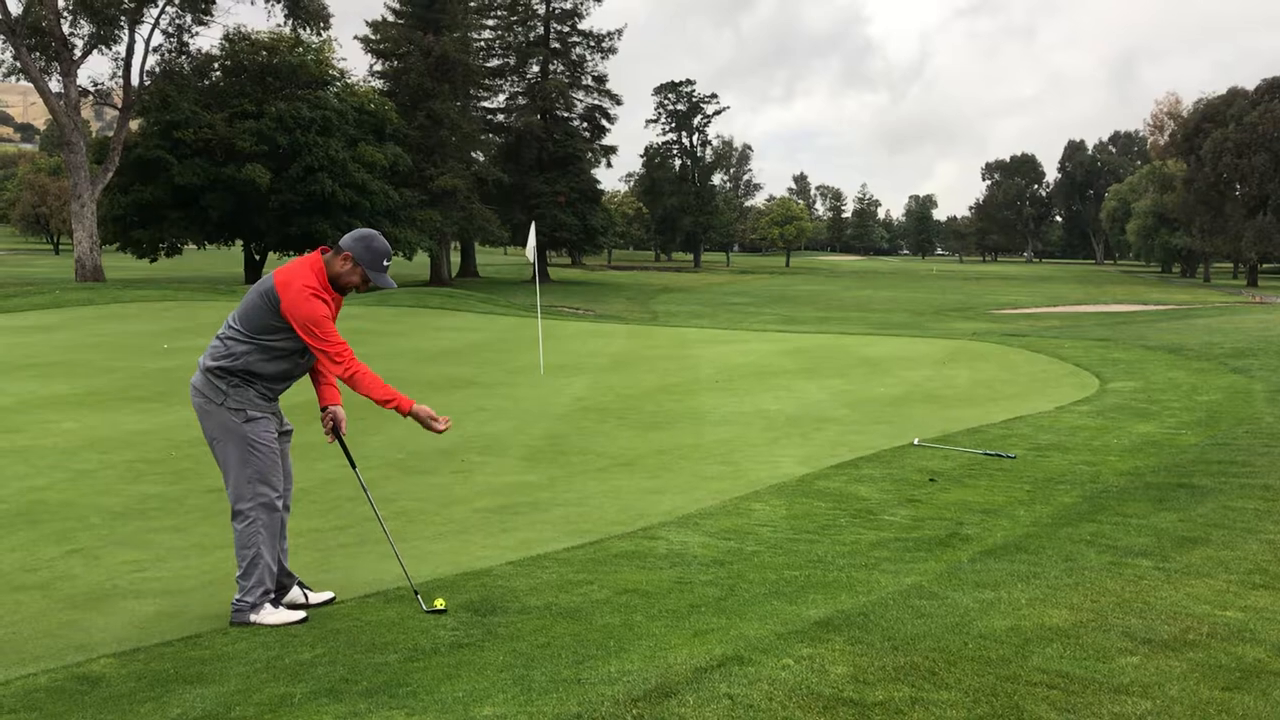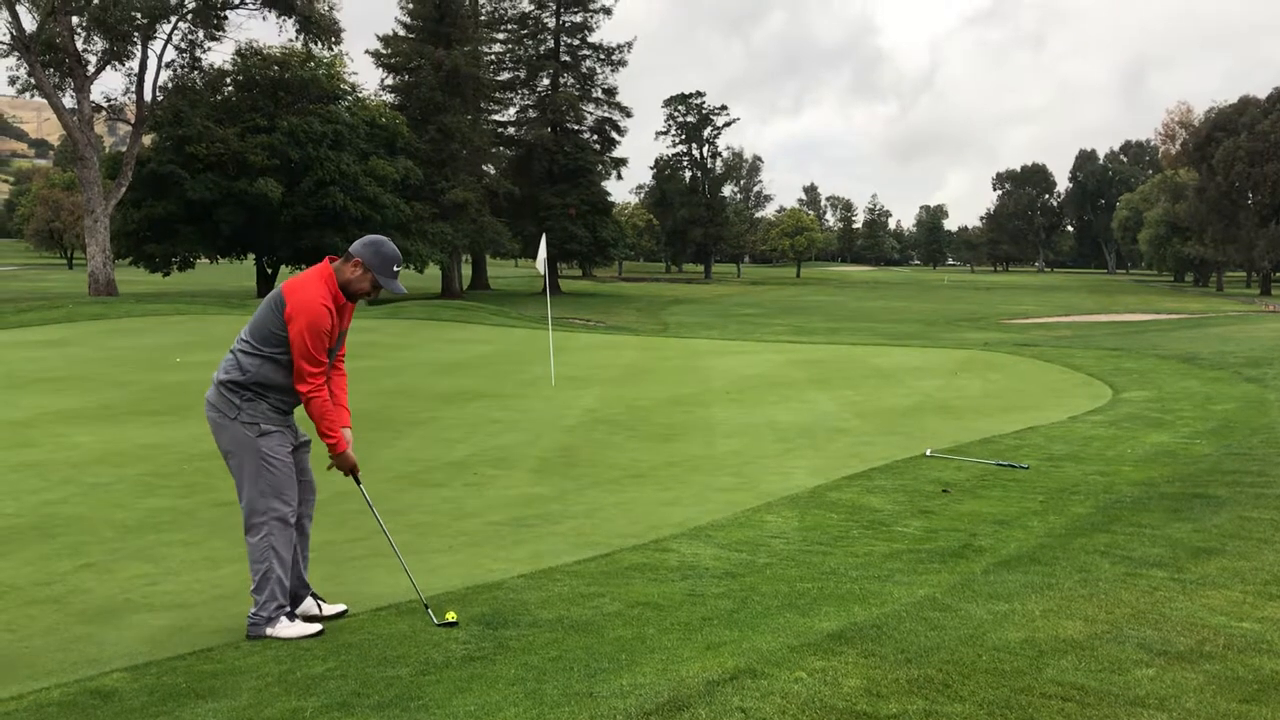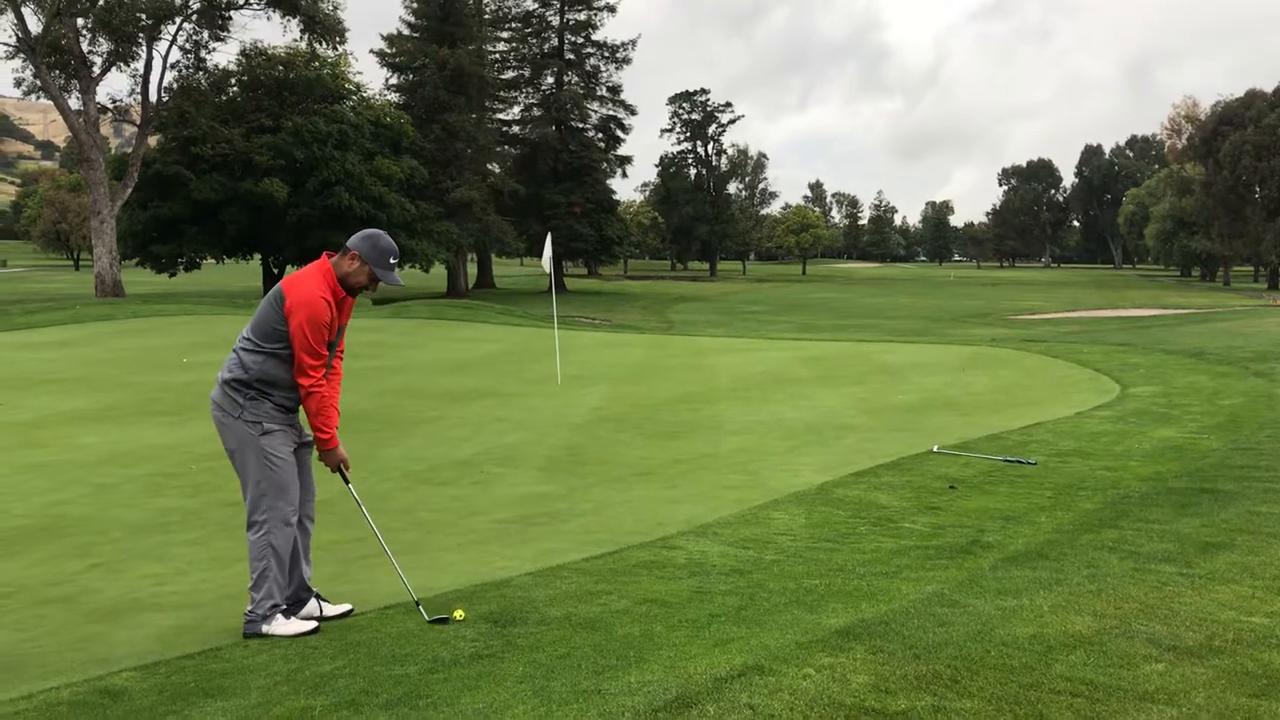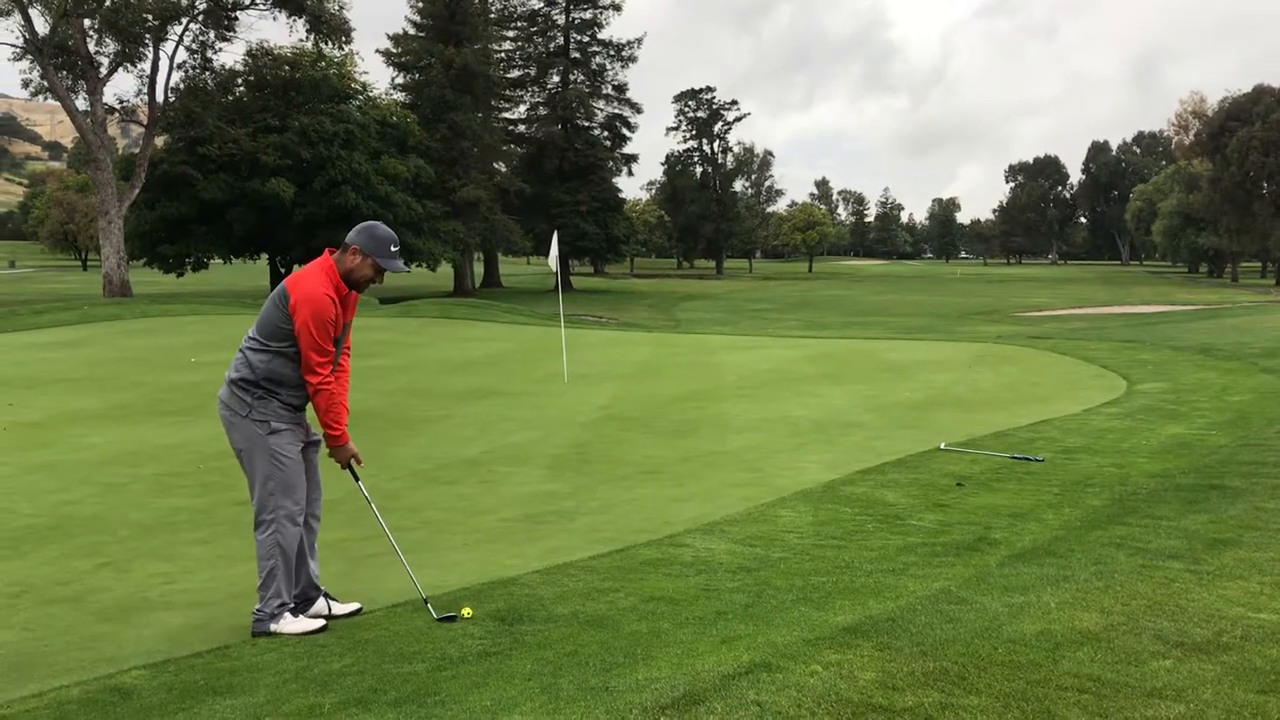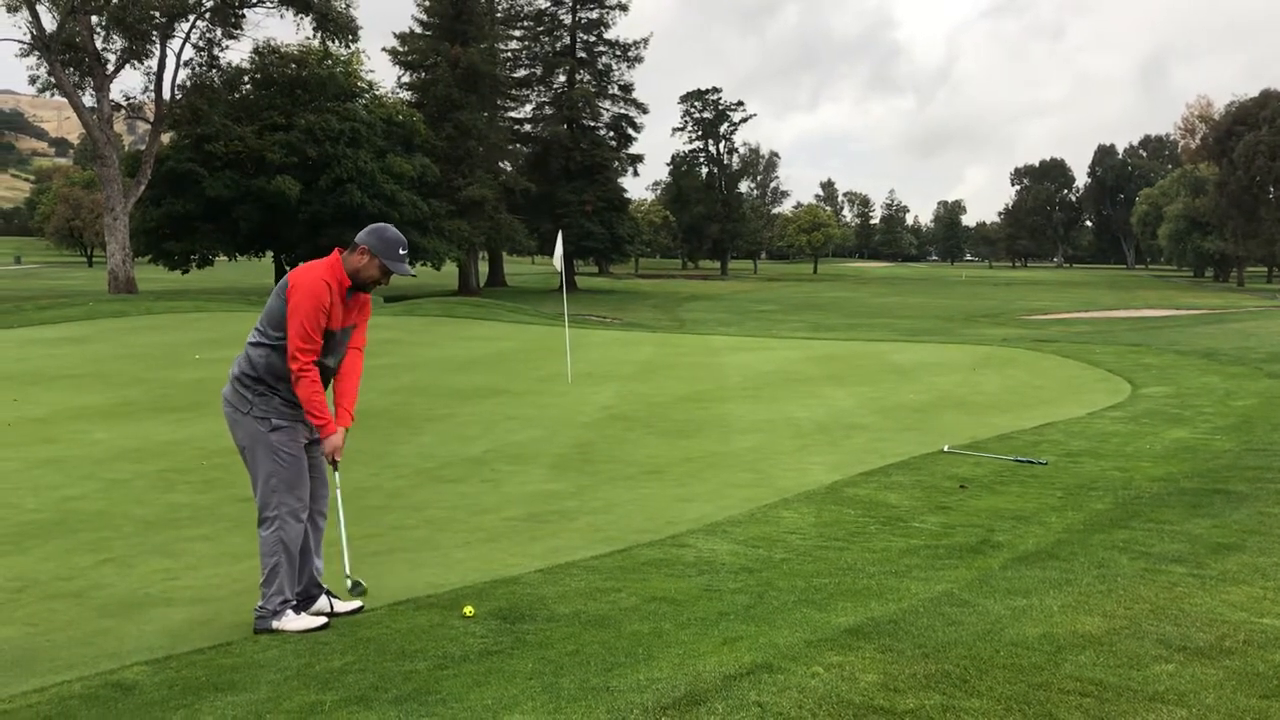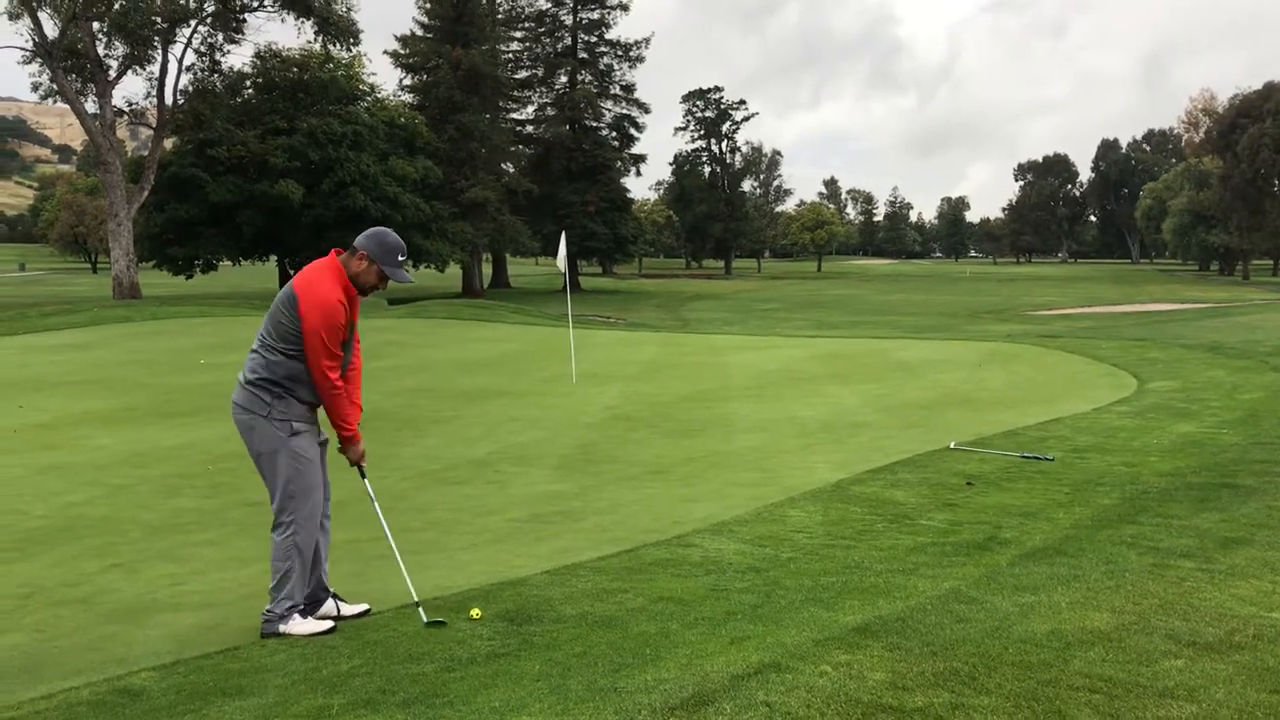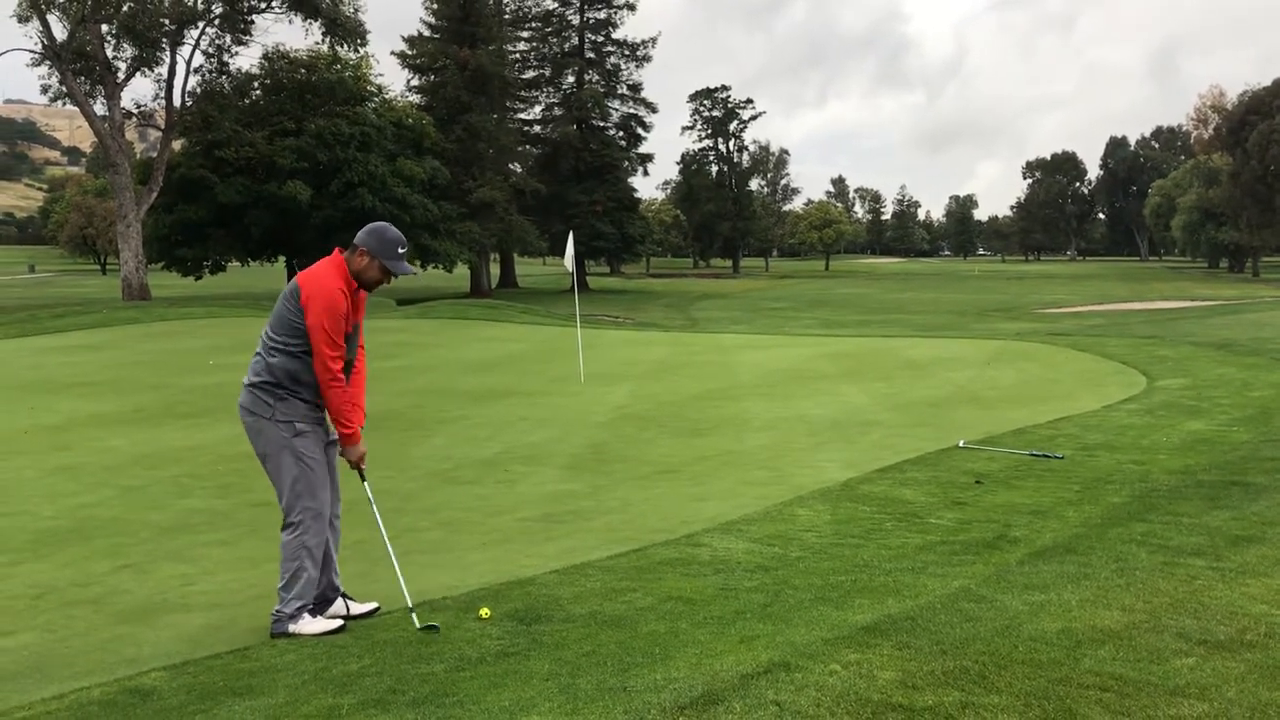
dt=0.7s
person 1, frame 1
left shoulder: (326, 282)
right shoulder: (303, 291)
left elbow: (323, 351)
right elbow: (345, 363)
left wrist: (330, 401)
right wrist: (410, 409)
left hip: (255, 394)
right hip: (229, 393)
left knee: (276, 492)
right knee: (258, 496)
left ankle: (277, 584)
right ankle: (252, 602)
person 1, frame 2
left shoulder: (342, 294)
right shoulder: (312, 301)
left elbow: (335, 363)
right elbow: (310, 385)
left wrist: (343, 425)
right wrist: (337, 446)
left hip: (271, 407)
right hip: (244, 407)
left knee: (300, 500)
right knee: (272, 509)
left ankle: (294, 596)
right ankle: (267, 615)
person 1, frame 3
left shoulder: (341, 290)
right shoulder: (311, 296)
left elbow: (332, 362)
right elbow: (311, 379)
left wrist: (332, 425)
right wrist: (327, 442)
left hip: (277, 406)
right hip: (248, 406)
left knee: (299, 505)
right knee: (276, 508)
left ankle: (297, 598)
right ankle: (263, 613)
person 1, frame 4
left shoulder: (345, 288)
right shoulder: (314, 294)
left elbow: (339, 359)
right elbow: (318, 376)
left wrist: (338, 427)
right wrist: (339, 439)
left hip: (285, 407)
right hip: (257, 406)
left knee: (306, 505)
right knee: (282, 508)
left ankle: (306, 597)
right ankle: (272, 612)
person 1, frame 5
left shoulder: (359, 296)
right shoulder: (314, 283)
left elbow: (351, 361)
right elbow: (301, 363)
left wrist: (341, 424)
right wrist: (325, 427)
left hip: (293, 405)
right hip: (261, 403)
left knee: (313, 502)
right knee: (285, 506)
left ankle: (308, 594)
right ankle: (274, 609)
person 1, frame 6
left shoulder: (338, 280)
right shoulder: (327, 299)
left elbow: (350, 362)
right elbow: (328, 376)
left wrist: (351, 425)
right wrist: (350, 437)
left hip: (287, 407)
right hip: (271, 409)
left knee: (315, 506)
right knee: (299, 509)
left ankle: (315, 598)
right ankle: (281, 613)
person 1, frame 7
left shoulder: (350, 288)
right shoulder: (327, 289)
left elbow: (354, 358)
right elbow: (329, 370)
left wrist: (354, 424)
right wrist: (351, 436)
left hip: (301, 407)
right hip: (277, 409)
left knee: (325, 506)
right knee: (307, 510)
left ankle: (324, 597)
right ankle: (291, 612)
